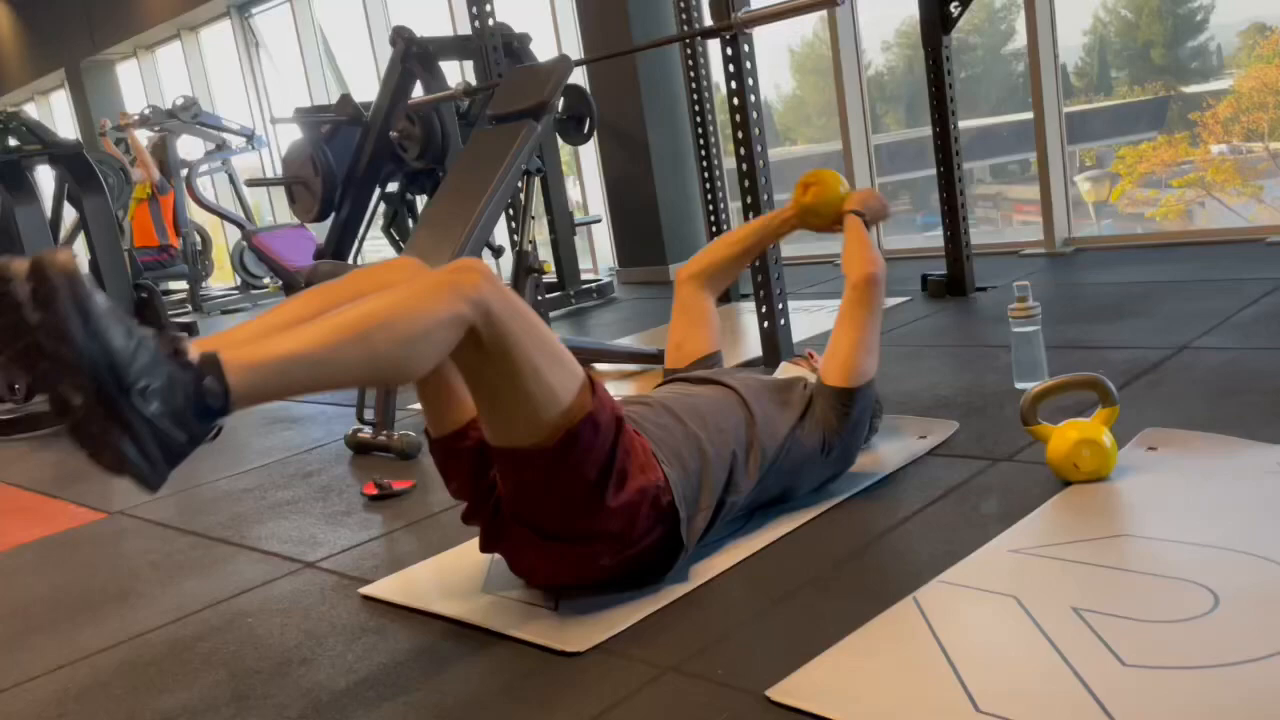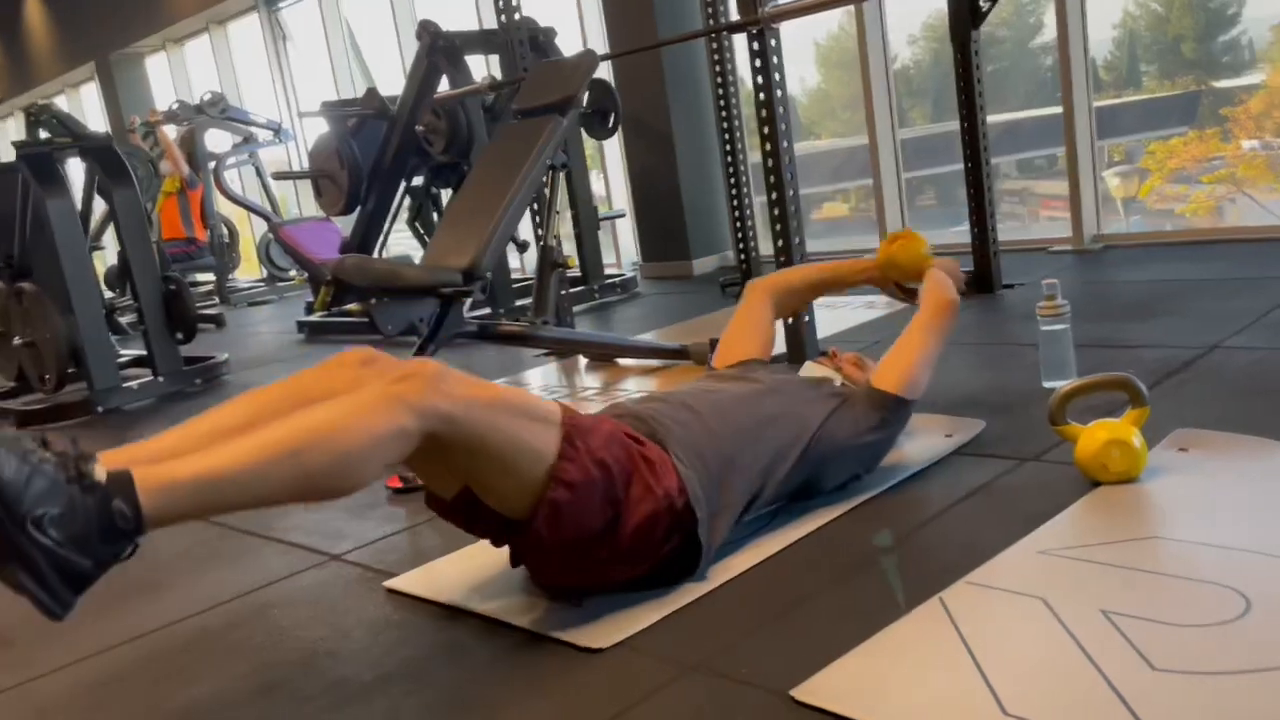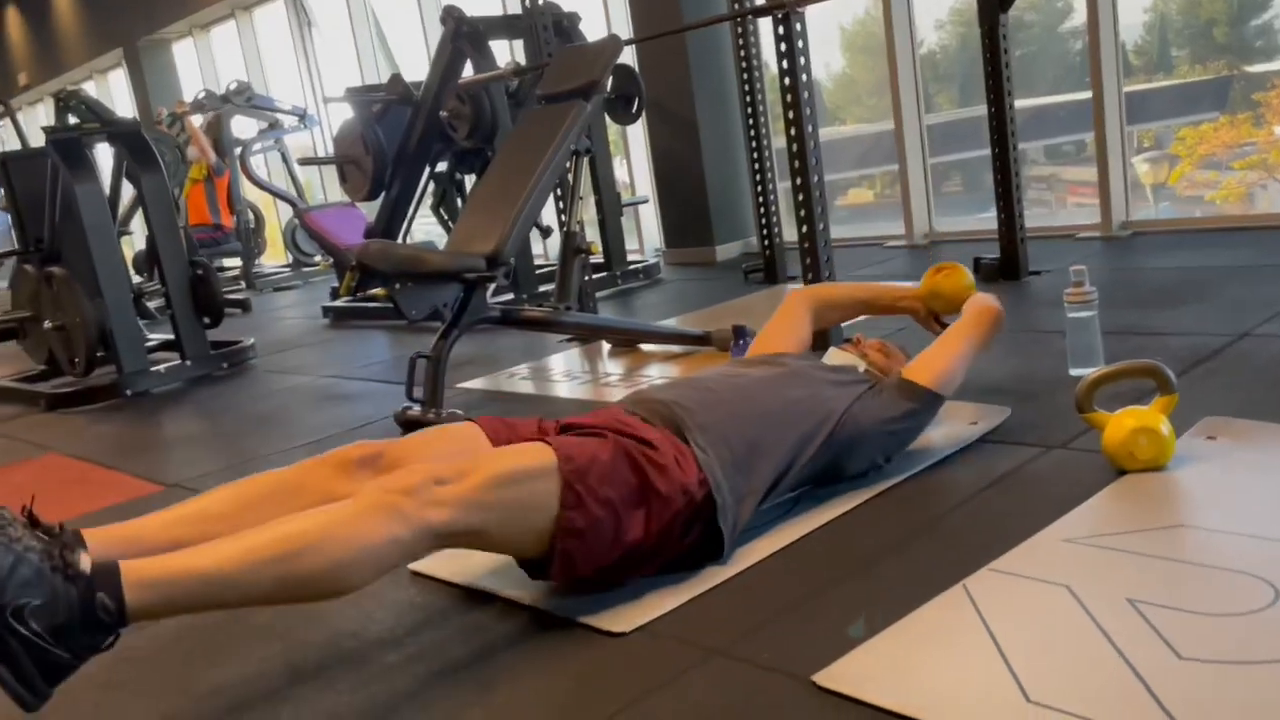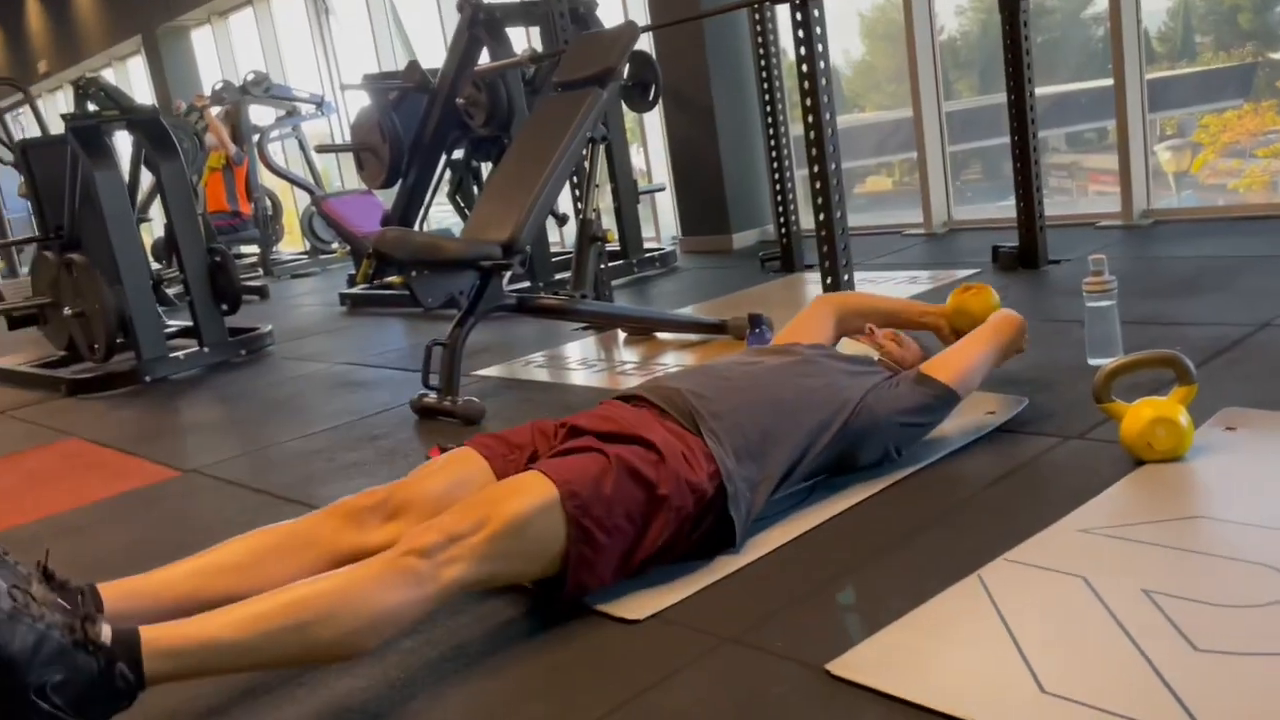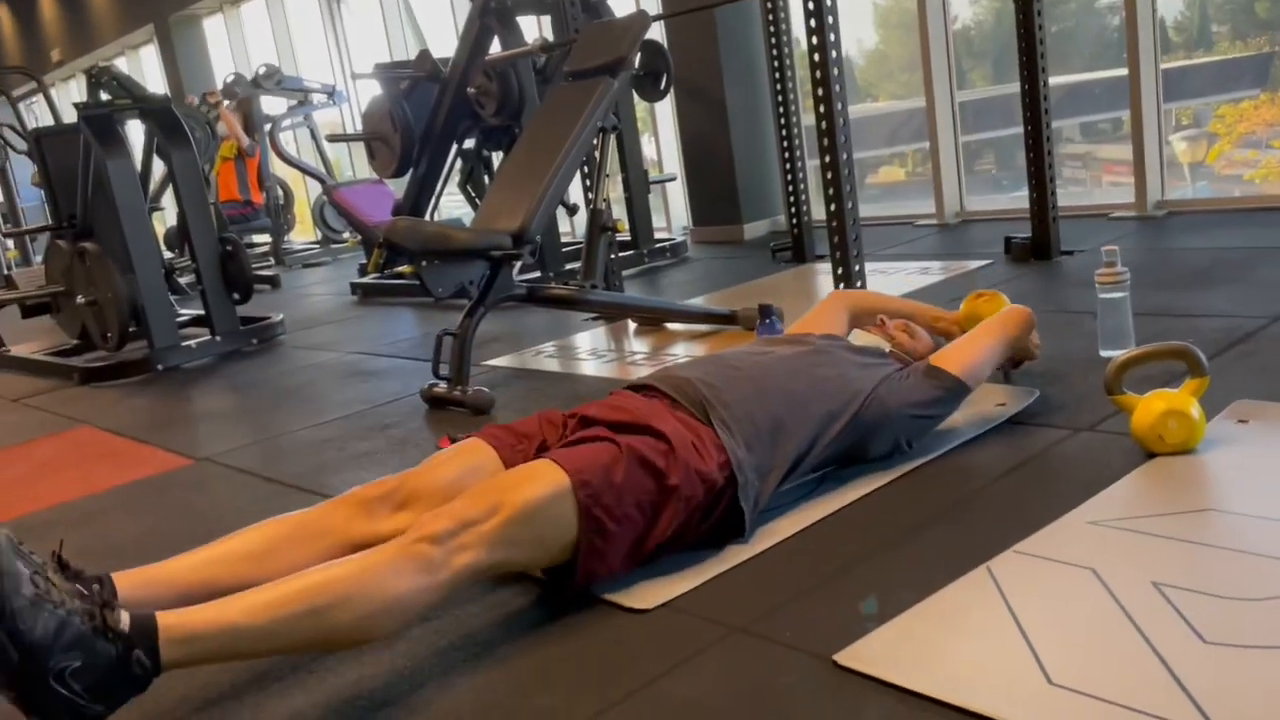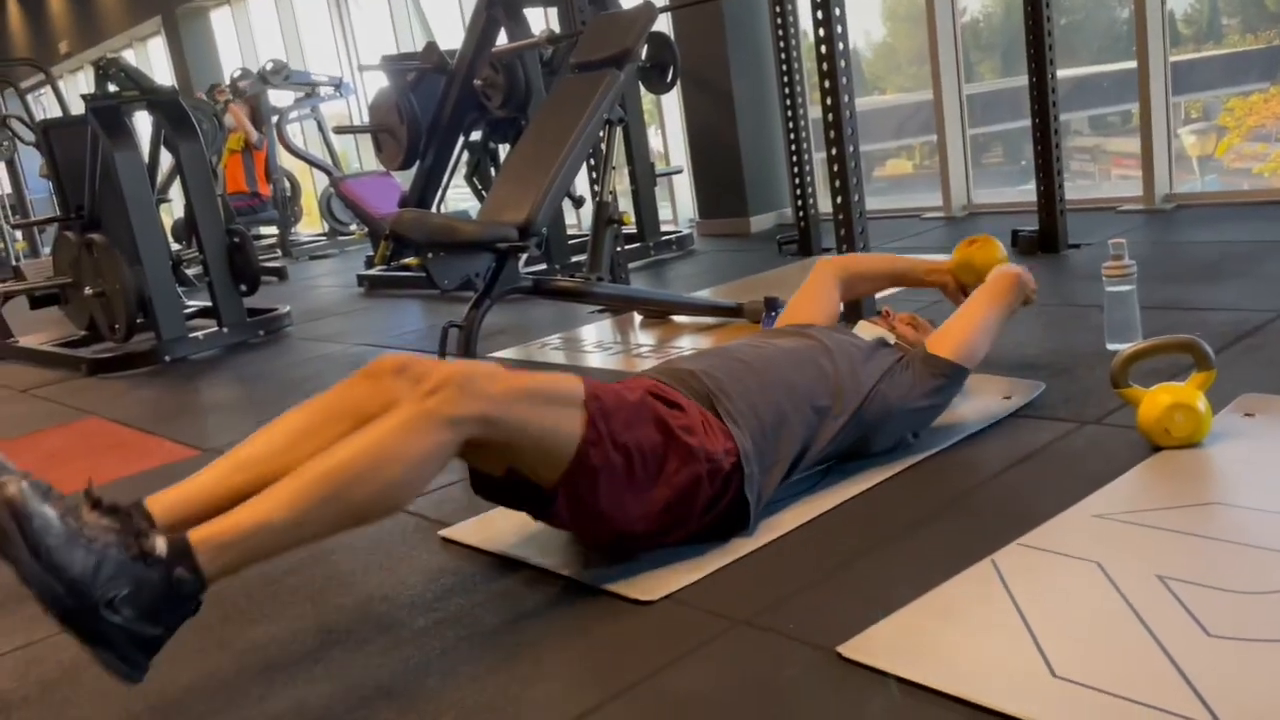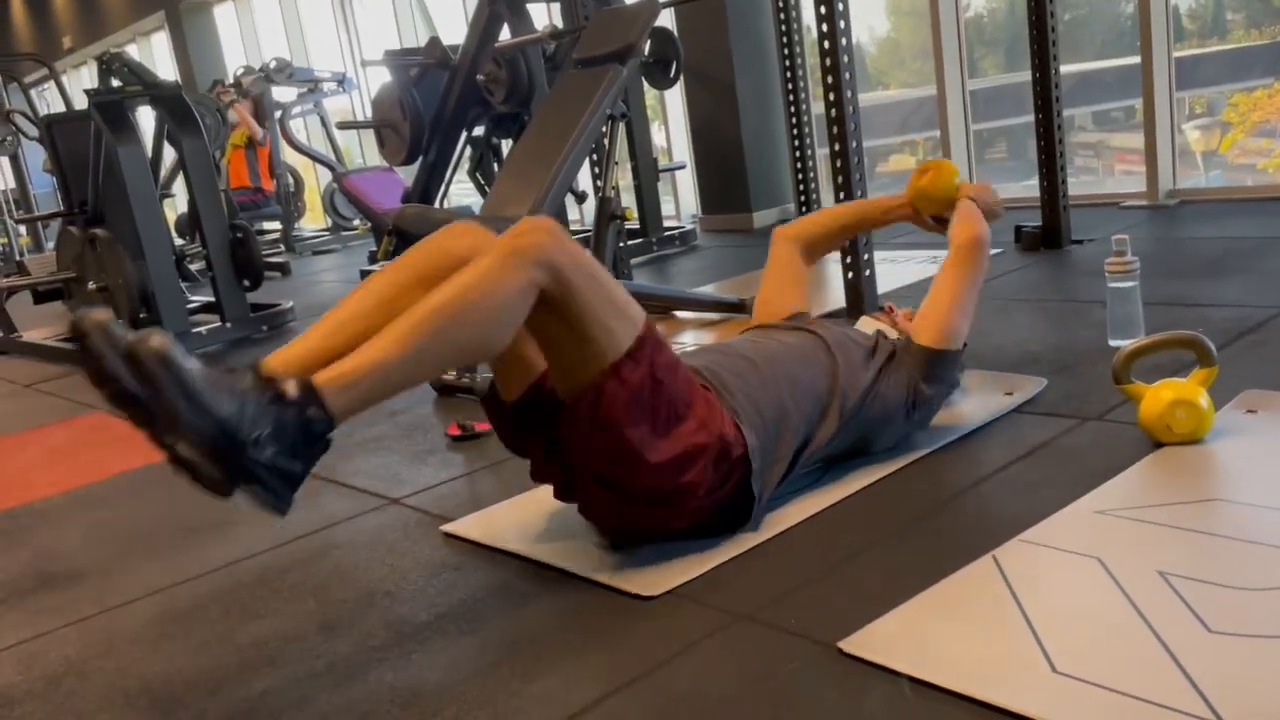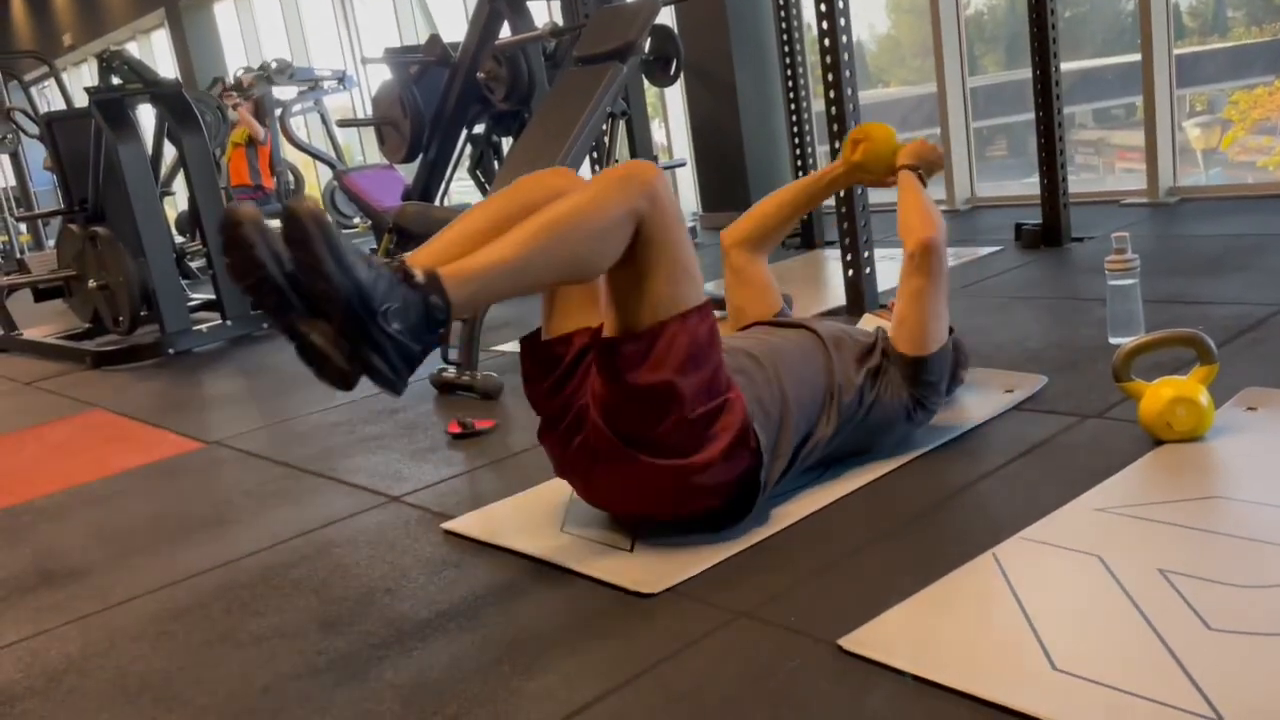
dt=0.2s
person 1, frame 1
left shoulder: (823, 433)
right shoulder: (713, 383)
left elbow: (863, 301)
right elbow: (693, 280)
left wrist: (852, 228)
right wrist: (787, 216)
left hip: (621, 509)
right hip: (530, 496)
left knee: (466, 286)
right knee: (392, 277)
left ankle: (176, 403)
right ankle: (159, 376)
person 1, frame 2
left shoulder: (850, 433)
right shoulder: (754, 379)
left elbow: (922, 344)
right elbow: (766, 288)
left wrist: (934, 286)
right wrist: (870, 266)
left hip: (646, 498)
right hip: (582, 457)
left knee: (415, 396)
right knee: (361, 370)
left ankle: (102, 519)
right ankle: (85, 479)
person 1, frame 3
left shoulder: (873, 416)
right shoulder: (791, 368)
left elbow: (974, 332)
right elbow: (802, 298)
left wrist: (974, 307)
right wrist: (914, 293)
left hip: (670, 480)
right hip: (603, 430)
left knee: (421, 504)
right knee: (363, 471)
left ankle: (91, 611)
person 1, frame 4
left shoulder: (891, 403)
right shoulder: (810, 360)
left elbow: (1001, 337)
right elbow: (831, 299)
left wrist: (1002, 324)
right wrist: (939, 308)
left hip: (680, 471)
right hip: (610, 425)
left knee: (439, 556)
right knee: (378, 516)
right ankle: (90, 613)
person 1, frame 5
left shoulder: (903, 393)
right shoulder: (824, 351)
left elbow: (997, 339)
right elbow: (847, 295)
left wrist: (1006, 324)
right wrist: (959, 308)
left hip: (689, 463)
right hip: (621, 416)
left knee: (447, 544)
right knee: (395, 500)
right ankle: (106, 598)
person 1, frame 6
left shoulder: (907, 386)
right shoulder: (822, 344)
left elbow: (979, 319)
right elbow: (829, 271)
left wrist: (1002, 283)
right wrist: (940, 270)
left hip: (692, 468)
right hip: (639, 404)
left knee: (454, 396)
right knee: (395, 378)
left ankle: (168, 577)
right ankle: (149, 529)
person 1, frame 7
left shoulder: (905, 382)
right shoulder: (807, 341)
left elbow: (968, 267)
right elbow: (792, 242)
left wrist: (967, 210)
right wrist: (902, 203)
left hip: (685, 468)
right hip: (601, 451)
left knee: (534, 244)
right knee: (458, 242)
left ankle: (297, 425)
right ankle: (258, 396)
person 1, frame 8
left shoulder: (907, 385)
right shoulder: (794, 339)
left elbow: (926, 254)
right elbow: (744, 242)
left wrist: (906, 178)
right wrist: (837, 176)
left hip: (690, 460)
right hip: (598, 435)
left knee: (639, 184)
right knee: (558, 185)
left ankle: (410, 316)
right ankle: (392, 301)
